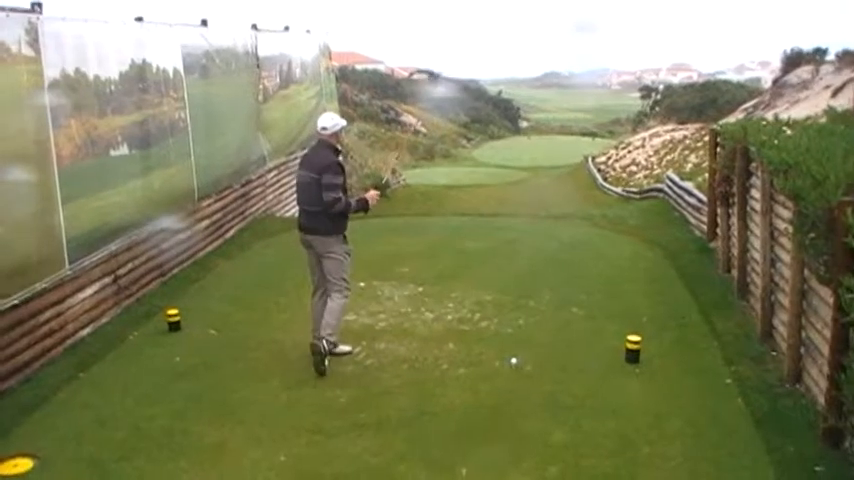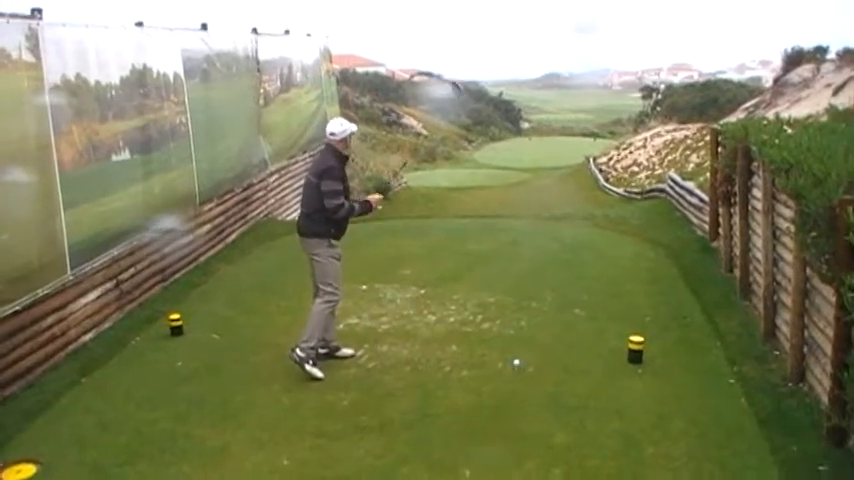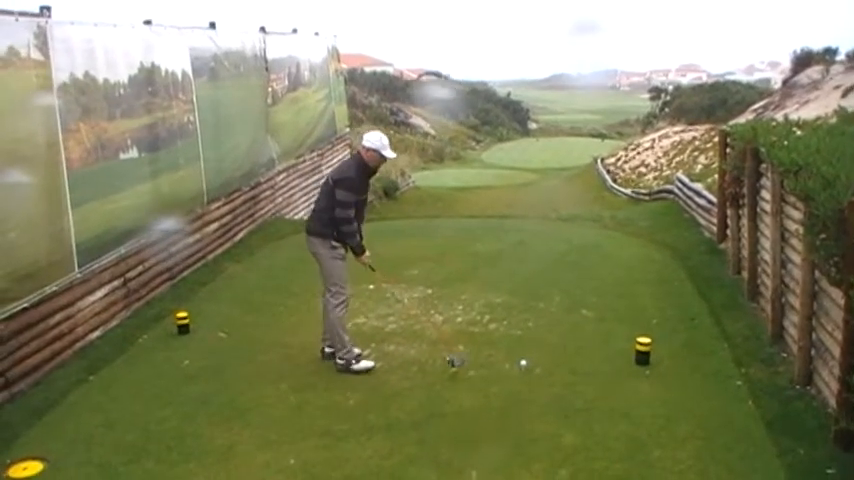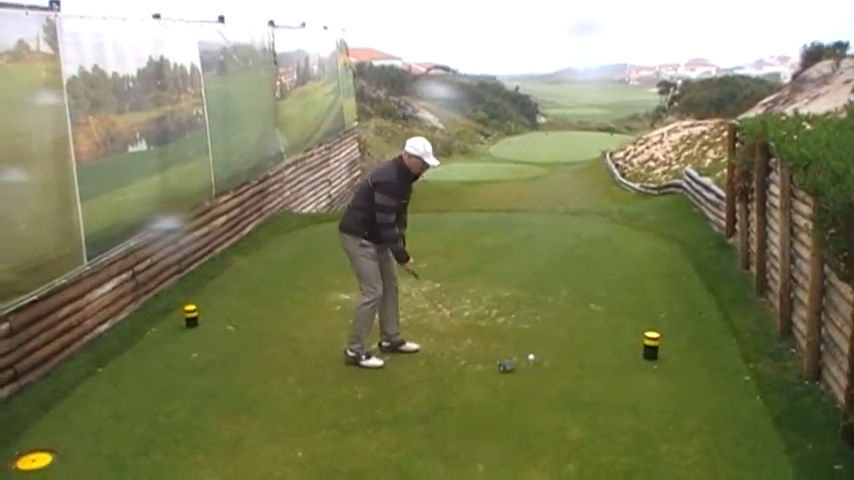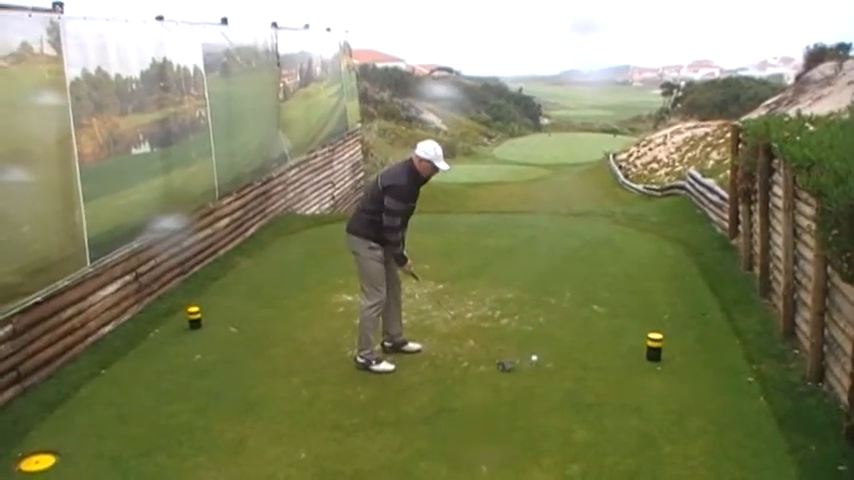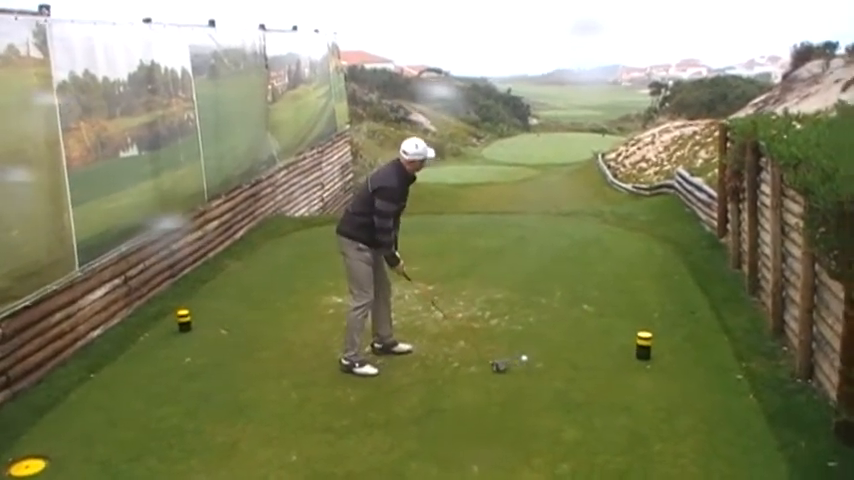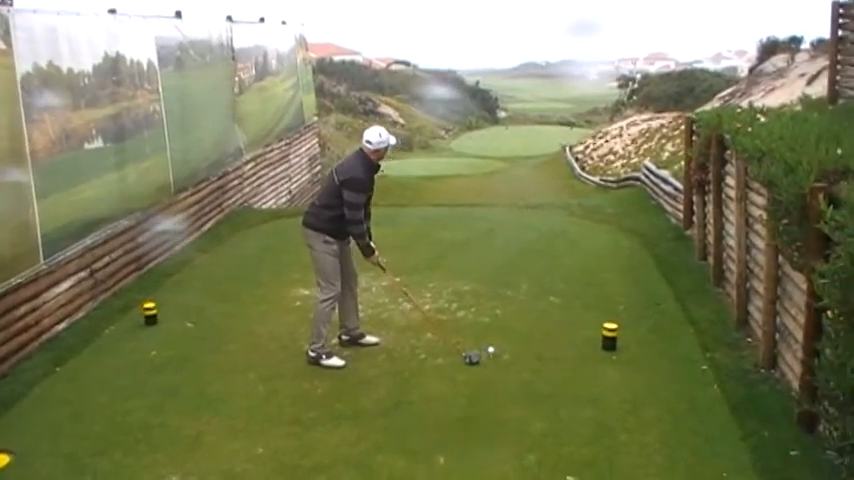
dt=0.7s
person 1, frame 1
left shoulder: (307, 158)
right shoulder: (331, 162)
right elbow: (334, 203)
right wrist: (364, 202)
left hip: (307, 231)
right hip: (329, 234)
left knee: (320, 288)
right knee: (339, 290)
left ankle: (321, 341)
right ankle: (324, 340)
person 1, frame 2
left shoulder: (326, 161)
right shoulder: (331, 167)
right elbow: (337, 209)
left wrist: (362, 203)
right wrist: (366, 206)
left hip: (316, 233)
right hip: (321, 237)
left knee: (325, 291)
right knee: (329, 294)
left ankle: (326, 344)
right ankle: (304, 350)
person 1, frame 3
left shoulder: (359, 171)
right shoulder: (350, 176)
left elbow: (354, 214)
right elbow: (345, 219)
left wrist: (358, 245)
right wrist: (359, 250)
left hip: (331, 237)
right hip: (325, 238)
left knee: (333, 293)
right knee: (338, 295)
left ankle: (331, 345)
right ankle: (344, 356)
person 1, frame 4
left shoulder: (403, 176)
right shoulder: (389, 179)
left elbow: (399, 216)
right elbow: (387, 223)
left wrist: (402, 252)
right wrist: (402, 256)
left hip: (374, 236)
right hip: (357, 236)
left knee: (390, 286)
right knee: (372, 292)
left ankle: (390, 339)
right ankle: (355, 350)
person 1, frame 5
left shoulder: (410, 177)
right shoulder: (399, 182)
left elbow: (400, 220)
right elbow: (391, 225)
left wrist: (401, 252)
right wrist: (401, 258)
left hip: (379, 237)
right hip: (365, 238)
left knee: (392, 288)
right knee: (375, 296)
left ankle: (393, 339)
right ankle: (365, 356)
person 1, frame 6
left shoulder: (398, 176)
right shoulder: (390, 184)
left elbow: (391, 220)
right elbow: (384, 226)
left wrist: (394, 252)
right wrist: (393, 260)
left hip: (369, 239)
right hip: (355, 240)
left knee: (382, 289)
right knee: (363, 298)
left ankle: (383, 341)
right ankle: (350, 358)
person 1, frame 7
left shoulder: (362, 166)
right shoulder: (356, 174)
left elbow: (361, 210)
right elbow: (354, 218)
left wrist: (369, 241)
right wrist: (368, 251)
left hip: (336, 231)
right hip: (322, 233)
left knee: (349, 281)
right knee: (330, 290)
left ankle: (350, 332)
right ankle: (316, 350)
